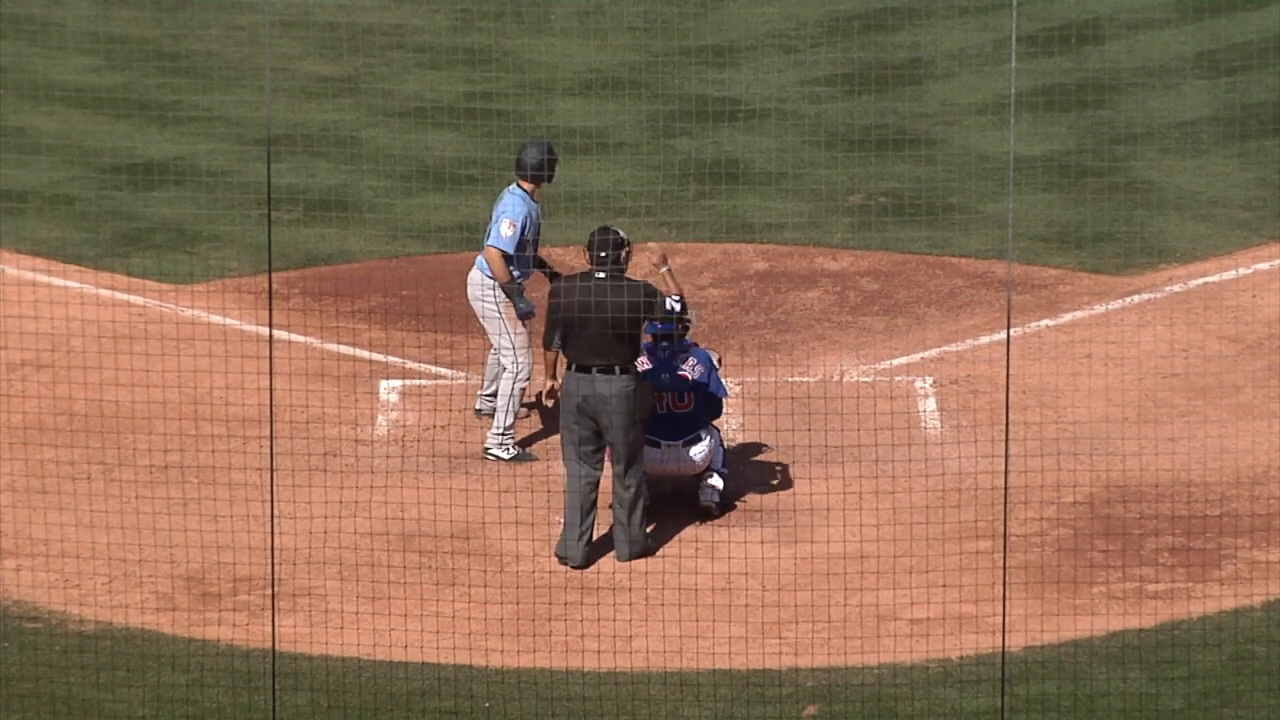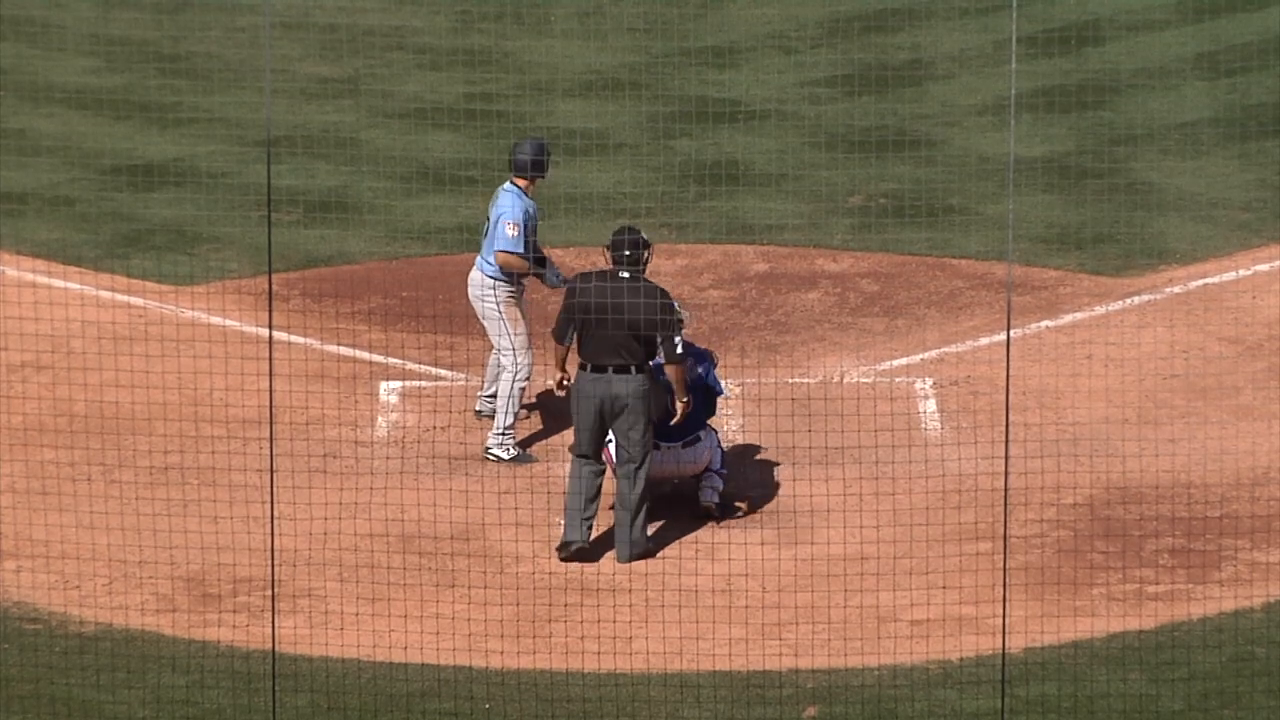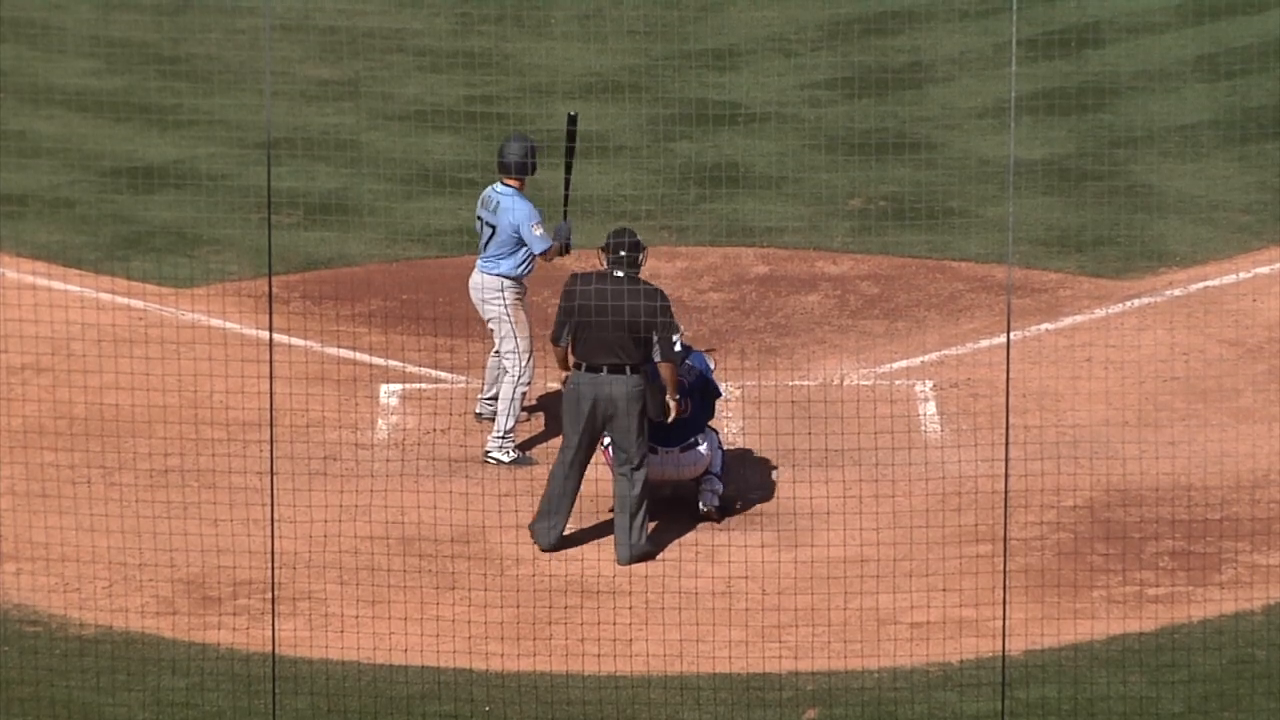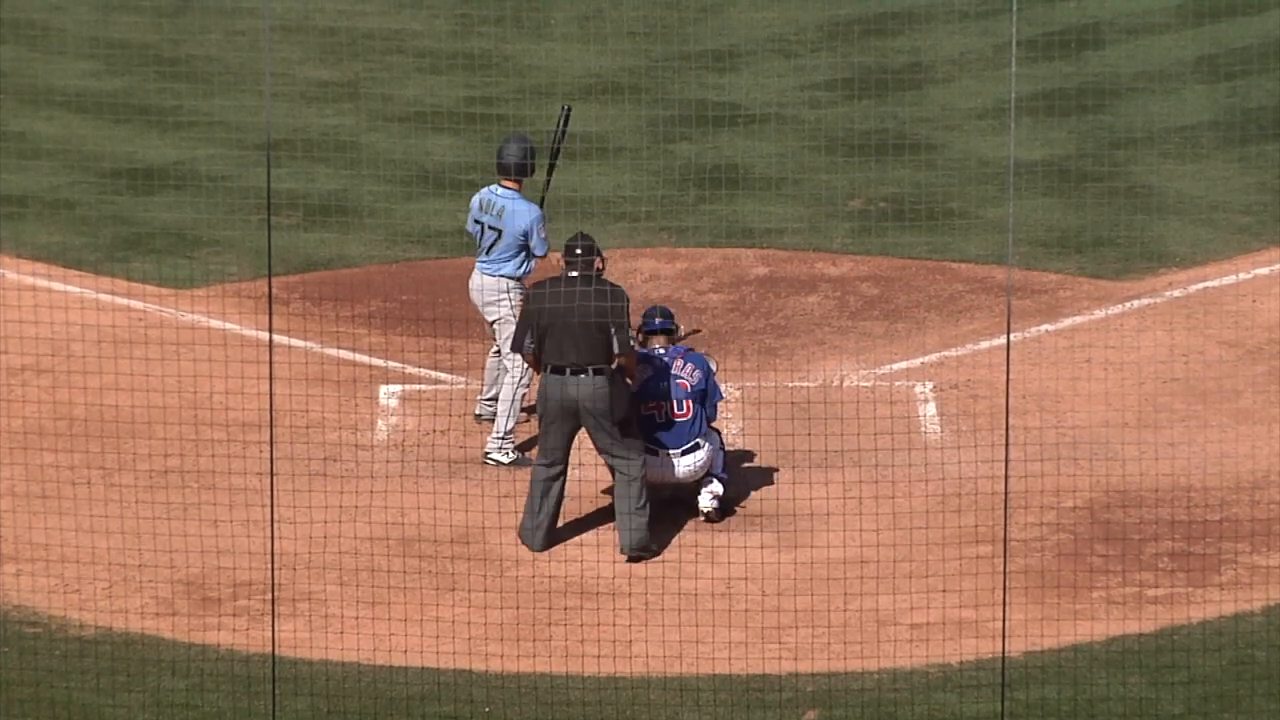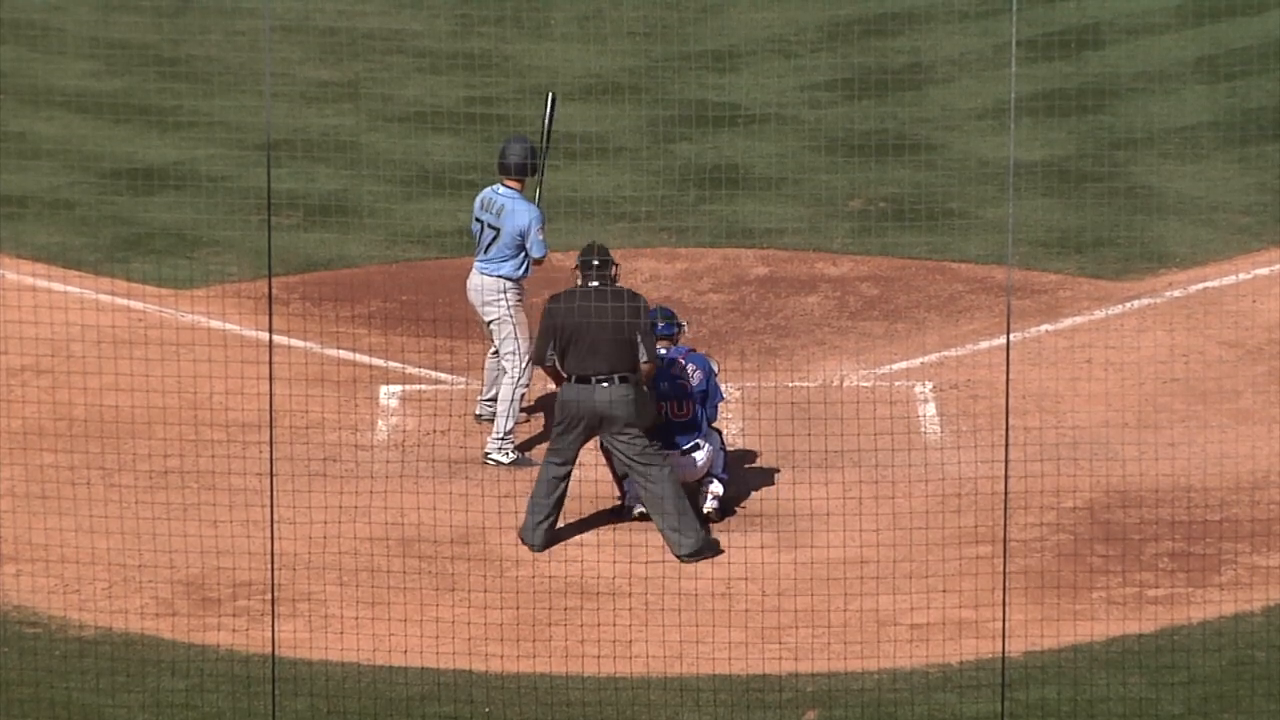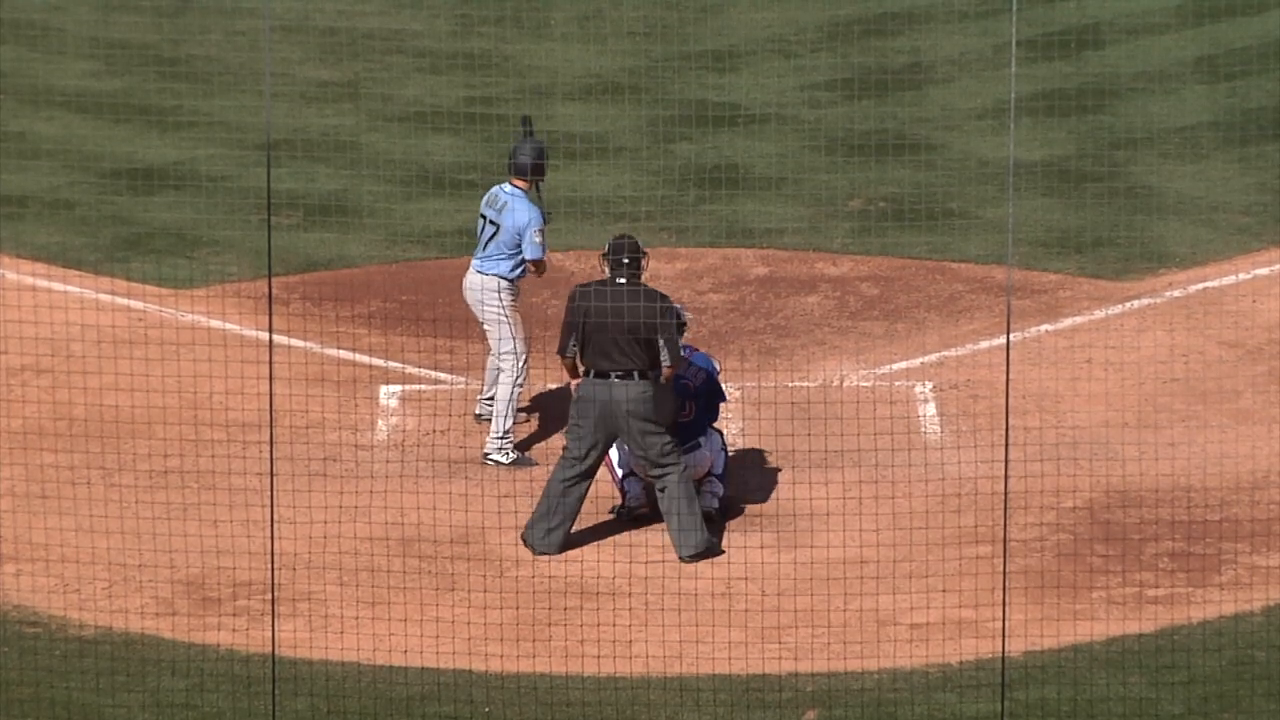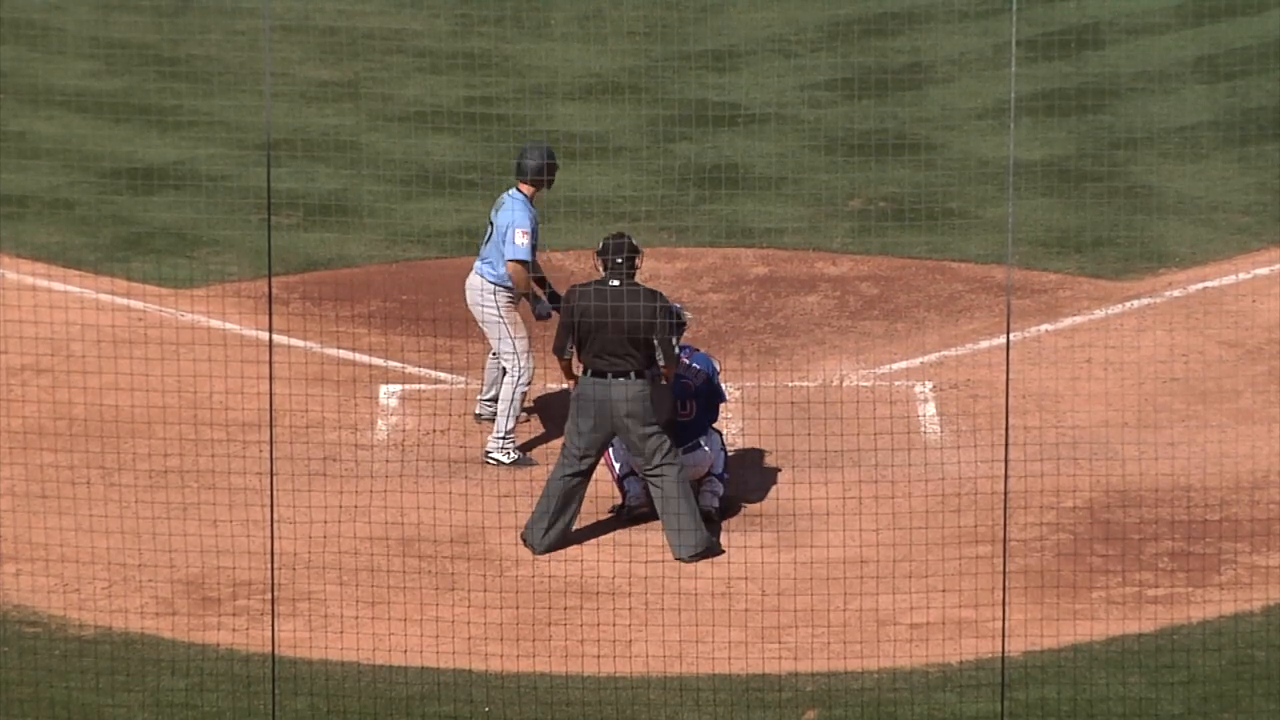
dt=0.4s
person 1, frame 1
left shoulder: (563, 288)
right shoulder: (637, 292)
left elbow: (552, 343)
right elbow: (676, 304)
left wrist: (550, 379)
right wrist: (663, 267)
left hip: (577, 385)
right hip: (620, 386)
left knee: (580, 470)
right knee: (627, 469)
left ankle: (574, 548)
right ankle: (630, 542)
person 1, frame 2
left shoulder: (581, 285)
right shoulder: (657, 298)
left elbow: (563, 337)
right elbow: (671, 356)
left wrist: (560, 370)
right wrist: (680, 396)
left hip: (589, 382)
right hip: (634, 386)
left knee: (585, 460)
right knee: (632, 466)
left ankle: (575, 535)
right ankle: (630, 543)
person 1, frame 3
left shoulder: (578, 285)
right shoulder: (653, 297)
left elbow: (560, 340)
right elbow: (665, 356)
left wrist: (565, 370)
right wrist: (671, 394)
left hip: (584, 382)
right hip: (629, 386)
left knee: (570, 460)
right knee: (630, 467)
left ankle: (547, 531)
right ankle: (630, 545)
person 1, frame 4
left shoulder: (539, 292)
right shoulder: (612, 294)
left elbow: (526, 348)
right elbow: (623, 352)
right wrist: (630, 374)
left hip: (554, 386)
right hip: (599, 388)
left knee: (549, 461)
right knee: (628, 460)
left ankle: (536, 533)
right ankle: (635, 538)
person 1, frame 5
left shoulder: (557, 304)
right shoulder: (632, 302)
left elbow: (545, 359)
right elbow: (647, 362)
right wrist: (636, 385)
left hip: (575, 395)
right hip: (621, 396)
left knee: (557, 461)
right knee: (653, 469)
left ankle: (536, 533)
right ankle: (690, 542)
person 1, frame 6
left shoulder: (582, 295)
right shoulder: (658, 302)
left elbow: (567, 351)
right elbow: (669, 363)
left wrist: (575, 378)
right wrist: (657, 388)
left hip: (593, 392)
right hip: (641, 393)
left knee: (573, 467)
right knee: (668, 469)
left ankle: (542, 537)
right ankle: (692, 543)
person 1, frame 7
left shoulder: (577, 296)
right shoulder: (655, 302)
left elbow: (563, 352)
right elbow: (667, 362)
left wrist: (571, 378)
right wrist: (665, 386)
left hip: (591, 391)
right hip: (638, 393)
left knee: (572, 466)
right knee: (662, 468)
left ankle: (541, 536)
right ankle: (691, 543)
person 2, frame 1
left shoulder: (517, 196)
right shoulder: (519, 207)
right elbow: (493, 253)
left wrist: (546, 269)
right wrist: (517, 297)
left hip: (485, 282)
right hip: (493, 289)
left knee: (505, 345)
right knee: (518, 362)
left ankle: (488, 401)
right ankle: (499, 443)
person 2, frame 2
left shoulder: (513, 195)
right shoulder: (514, 205)
left elbow: (524, 243)
right elbow: (505, 257)
left wrist: (546, 264)
right wrist: (541, 273)
left hip: (494, 283)
right hip: (495, 288)
left knee: (506, 347)
right knee: (517, 362)
left ankle: (488, 403)
right ankle: (500, 443)
person 2, frame 3
left shoulder: (488, 195)
right shoulder: (522, 208)
right elbow: (547, 253)
left wrist: (551, 241)
right wrist: (560, 236)
left hip: (484, 279)
right hip: (501, 288)
left knee: (504, 348)
right knee: (519, 365)
left ankle: (488, 405)
right ankle: (500, 446)
person 2, frame 4
left shoulder: (480, 198)
right shoulder: (529, 212)
right elbow: (540, 253)
right wrist: (538, 232)
left hip: (481, 280)
right hip: (504, 289)
left knee: (502, 347)
right knee: (518, 366)
left ankle: (488, 406)
right ankle: (499, 446)
person 2, frame 5
left shoulder: (484, 197)
right shoulder: (529, 212)
right elbow: (538, 259)
left hip: (479, 280)
right hip: (502, 289)
left knee: (500, 348)
right knee: (517, 365)
left ankle: (488, 407)
right ankle: (499, 446)
person 2, frame 6
left shoulder: (493, 194)
right shoulder: (529, 212)
right elbow: (536, 266)
right wrist: (541, 264)
left hip: (476, 278)
right hip: (496, 287)
left knee: (501, 349)
right knee: (513, 363)
left ankle: (488, 406)
right ankle: (498, 446)
person 2, frame 7
left shoulder: (510, 199)
right shoulder: (521, 213)
left elbow: (524, 255)
right elbow: (515, 267)
left wrist: (547, 287)
right wrist: (536, 300)
left hip: (481, 284)
right hip: (493, 293)
left knee: (502, 350)
right knee: (519, 367)
left ankle: (488, 406)
right ankle: (500, 446)
person 3, frame 1
left shoulder: (635, 358)
right shoulder: (703, 358)
right elbow: (715, 411)
left hip: (647, 457)
right hip: (696, 457)
right knee: (712, 433)
right ankle: (711, 495)
person 3, frame 2
right shoulder: (700, 357)
right elbow: (709, 411)
right hip: (694, 458)
left knee: (613, 433)
right knee: (709, 435)
right ankle: (710, 496)
person 3, frame 3
right shoulder: (697, 360)
right elbow: (708, 413)
right hip: (693, 461)
left knee: (611, 434)
right knee: (710, 437)
right ankle: (710, 500)
person 3, frame 4
right shoulder: (699, 362)
right elbow: (710, 415)
left hip: (646, 466)
right hip: (694, 464)
right knee: (712, 437)
right ankle: (710, 498)
person 3, frame 5
right shoulder: (700, 362)
right elbow: (710, 416)
right hip: (695, 463)
right knee: (713, 436)
left ankle: (634, 499)
right ankle: (710, 499)
person 3, frame 6
right shoulder: (703, 362)
right elbow: (712, 416)
right hip: (695, 462)
right knee: (714, 437)
left ankle: (634, 497)
right ankle: (709, 499)
person 3, frame 7
right shoulder: (703, 362)
right elbow: (712, 416)
right hip: (696, 463)
left knee: (615, 435)
right knee: (714, 438)
left ankle: (635, 497)
right ankle: (709, 499)
